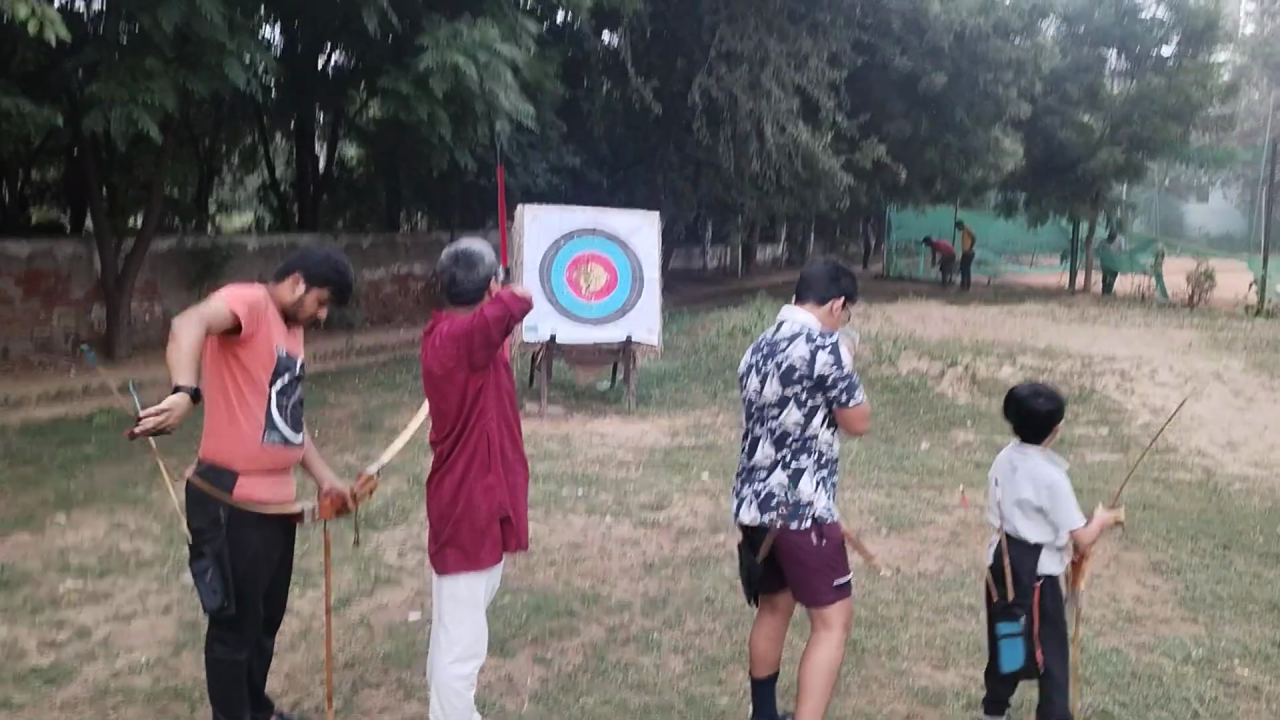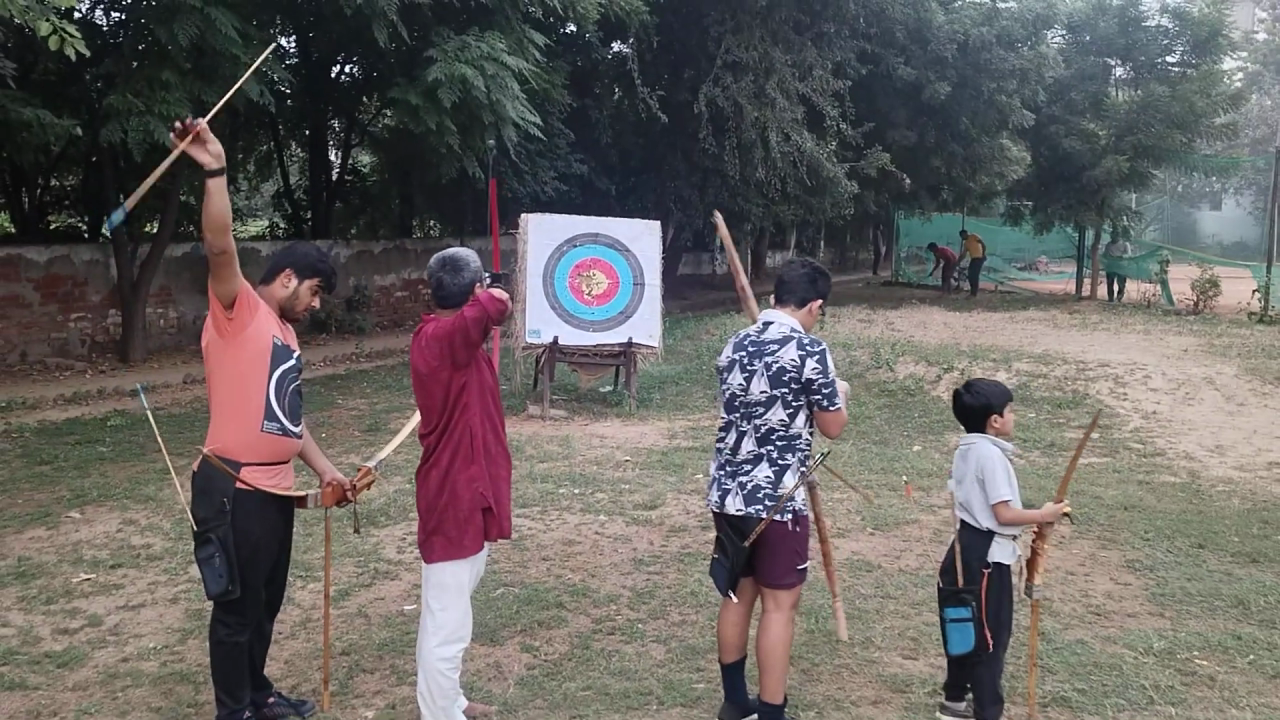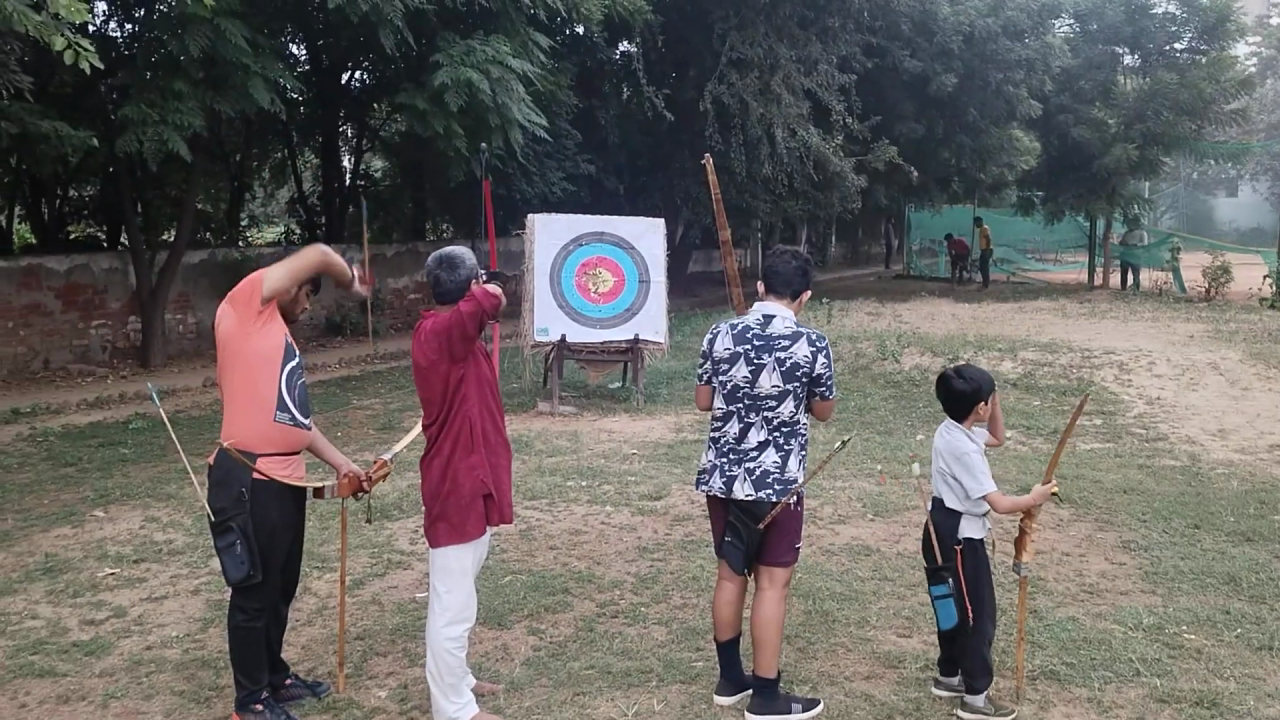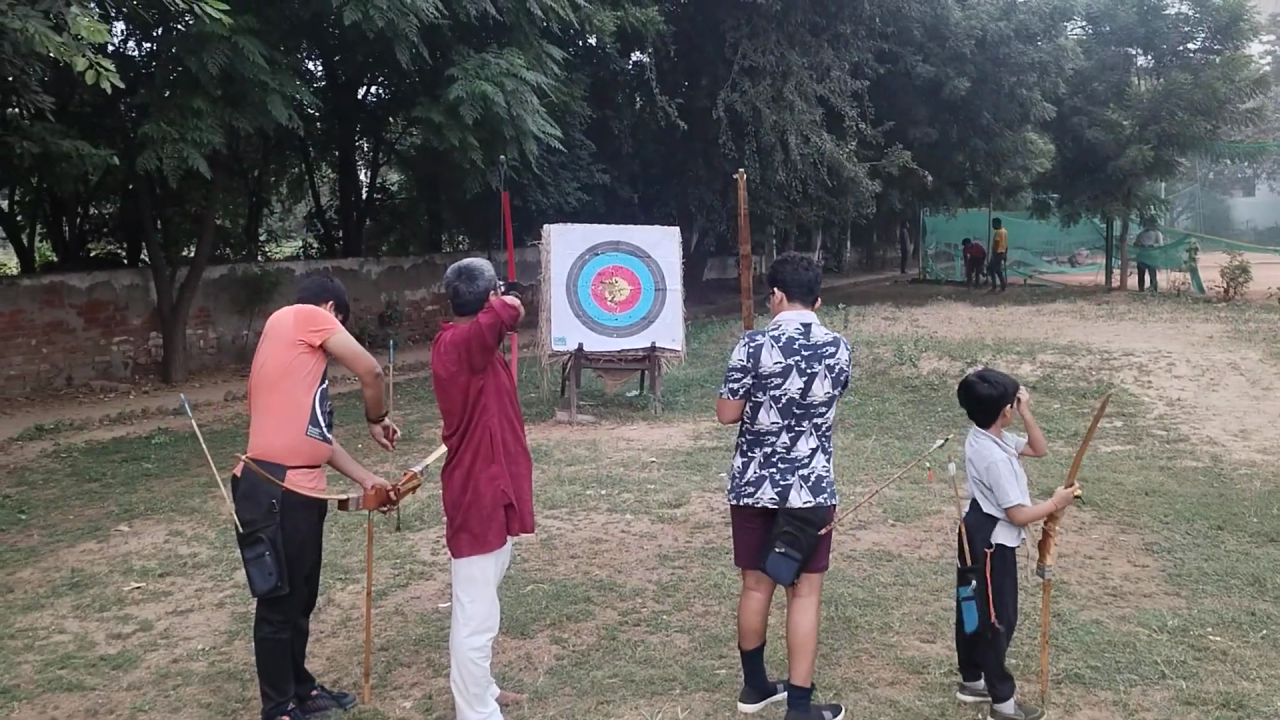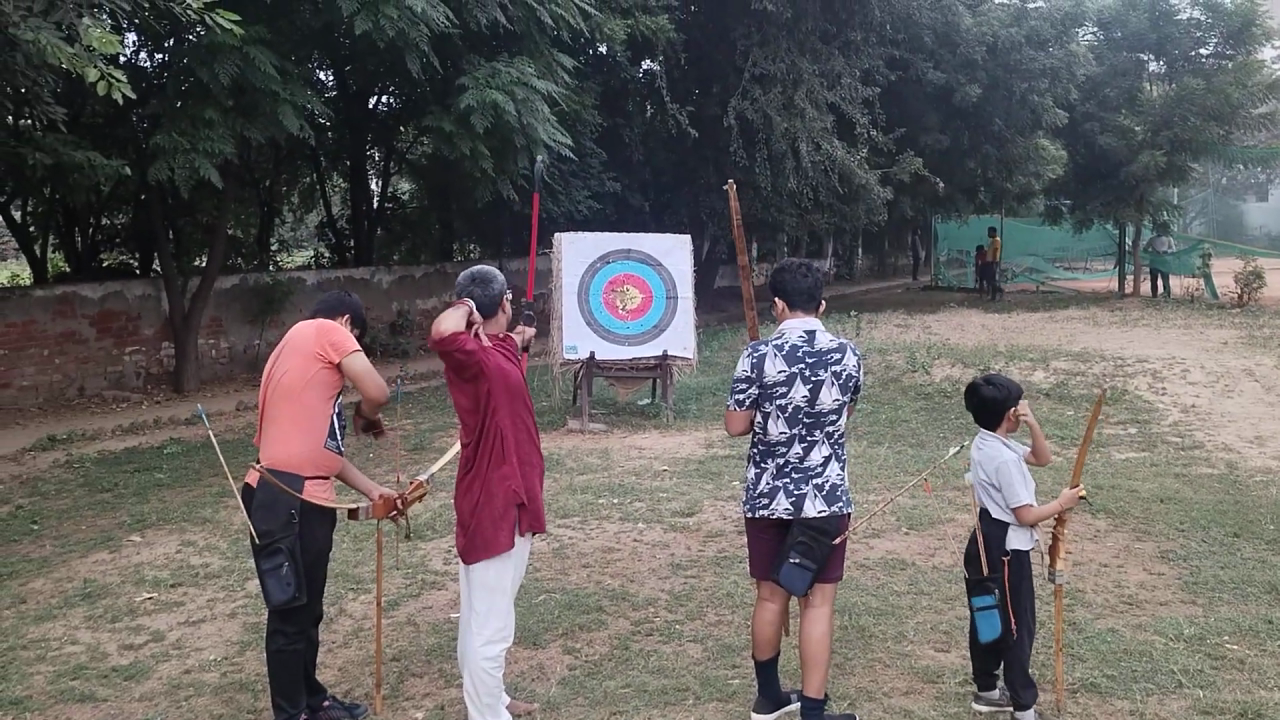
dt=0.7s
person 1, frame 1
left shoulder: (292, 329)
right shoulder: (247, 302)
right elbow: (191, 323)
left wrist: (324, 477)
right wrist: (185, 392)
left hip: (275, 499)
right hip: (233, 500)
left knee: (266, 617)
right knee: (235, 623)
person 1, frame 2
left shoulder: (285, 334)
right shoulder: (237, 311)
right elbow: (220, 249)
left wrist: (324, 469)
right wrist: (215, 172)
left hip: (274, 489)
right hip: (235, 490)
left knee: (266, 601)
right knee: (237, 605)
person 1, frame 3
left shoulder: (277, 331)
right shoulder: (245, 307)
right elbow: (314, 255)
left wrist: (341, 462)
right wrist: (348, 275)
left hip: (285, 480)
right hip: (249, 480)
left knee: (280, 588)
right knee: (253, 592)
left ankle: (274, 676)
person 1, frame 4
left shoulder: (293, 340)
right shoulder: (302, 317)
left elbow: (314, 431)
right elbow: (369, 371)
left wrist: (366, 478)
right wrist: (378, 419)
left hip: (298, 490)
right hip: (274, 490)
left knee: (300, 598)
right knee: (279, 602)
person 1, frame 5
left shoulder: (296, 350)
right shoulder: (326, 331)
right elbow: (376, 393)
left wrist: (371, 488)
right wrist: (366, 417)
left hip: (300, 498)
right hip: (287, 499)
left knee: (306, 608)
right knee: (291, 612)
person 2, frame 1
left shoulder: (444, 333)
right shoulder: (463, 336)
right elbow: (517, 300)
right wrist: (505, 298)
left hip: (467, 498)
right hip: (471, 504)
left knee: (458, 626)
right knee: (461, 638)
person 2, frame 2
left shoulder: (437, 334)
right shoulder: (446, 337)
right elbow: (496, 305)
right wrist: (492, 300)
left hip: (458, 491)
right hip: (457, 496)
left knee: (444, 613)
right knee: (447, 621)
person 2, frame 3
left shoulder: (442, 330)
right shoulder: (442, 331)
right elbow: (488, 300)
right wrist: (488, 295)
left hip: (464, 477)
right hip: (458, 483)
left knee: (454, 595)
right knee: (453, 603)
left ankle: (454, 680)
person 2, frame 4
left shoulder: (463, 341)
right shoulder: (462, 342)
right elbow: (509, 310)
right wrist: (505, 306)
left hip: (486, 487)
right hip: (479, 493)
left knee: (477, 604)
right knee: (476, 613)
person 2, frame 5
left shoulder: (491, 346)
right shoulder: (470, 352)
right elbow: (441, 332)
left wrist: (517, 339)
right wrist: (467, 308)
left hip: (502, 496)
right hip: (494, 502)
left knee: (485, 614)
right knee: (490, 623)
person 3, frame 1
left shoulder: (758, 348)
right shoulder: (822, 346)
right elbow: (857, 422)
right wrist: (844, 367)
left hip: (755, 502)
right hip: (801, 507)
left knee: (772, 608)
right knee: (832, 621)
person 3, frame 2
left shoulder: (735, 345)
right shoulder: (809, 350)
right elbow: (832, 427)
right wrist: (838, 394)
left hip: (728, 491)
right hip: (776, 499)
left knee: (737, 594)
right knee: (779, 605)
person 3, frame 3
left shoulder: (721, 334)
right shoulder: (811, 345)
left elbow: (703, 400)
right elbow: (823, 411)
left hip: (721, 476)
right hip: (775, 482)
left knee: (730, 574)
right knee: (772, 583)
left ankle: (730, 678)
person 3, frame 4
left shoulder: (755, 345)
right shoulder: (839, 349)
left elbow: (727, 414)
left hip: (754, 486)
right hip: (811, 489)
left knee: (756, 584)
right knee: (805, 591)
person 3, frame 5
left shoulder: (759, 355)
right shoulder: (848, 355)
left elbow: (736, 425)
left hip: (768, 496)
right hip: (825, 498)
left knee: (770, 595)
right knee: (818, 602)
person 4, frame 1
left shoulder: (1003, 459)
right shoulder: (1049, 476)
right elbow: (1082, 538)
right wrist: (1104, 520)
left hip: (1002, 561)
right hip: (1035, 571)
right knee: (1050, 653)
person 4, frame 2
left shoulder: (964, 451)
right shoulder: (992, 454)
right elbow: (1003, 513)
right wrist: (1043, 515)
left hip: (965, 549)
right hip: (988, 556)
right knee: (990, 640)
person 4, frame 3
left shoulder: (948, 430)
right shoulder: (964, 449)
left elbow: (997, 438)
right elbow: (998, 503)
left wrist: (995, 406)
right wrist: (1033, 498)
left hip: (942, 529)
right hip: (961, 535)
left knee: (954, 609)
right knee: (977, 614)
left ankle: (948, 676)
person 4, frame 4
left shoulder: (985, 437)
right shoulder: (995, 457)
left elbow: (1039, 449)
right elbow: (1017, 515)
left wrist: (1027, 414)
right wrist: (1055, 503)
left hip: (976, 535)
right hip: (993, 543)
left knee: (973, 611)
right knee: (998, 620)
left ankle: (971, 681)
person 4, frame 5
left shoulder: (984, 443)
right shoulder: (1005, 458)
left elbow: (1042, 458)
right elbow: (1025, 515)
left wrist: (1033, 424)
right wrist: (1062, 503)
left hip: (985, 541)
right hip: (1007, 548)
right knee: (1018, 629)
left ankle: (986, 691)
